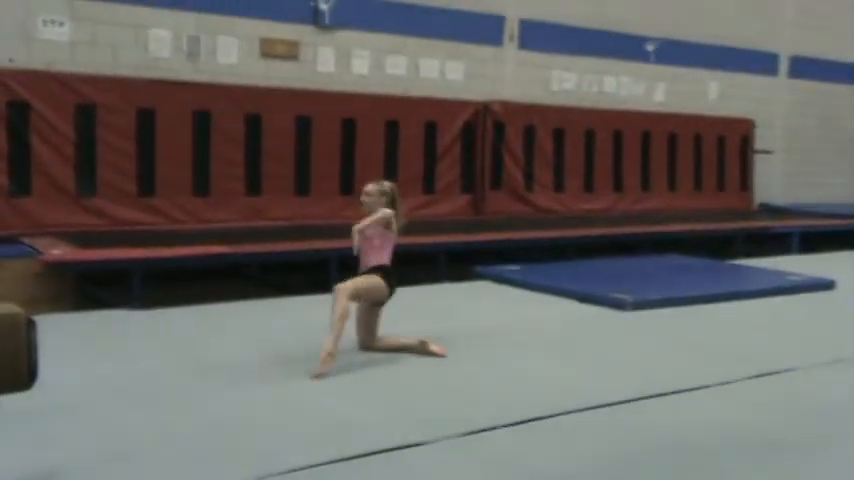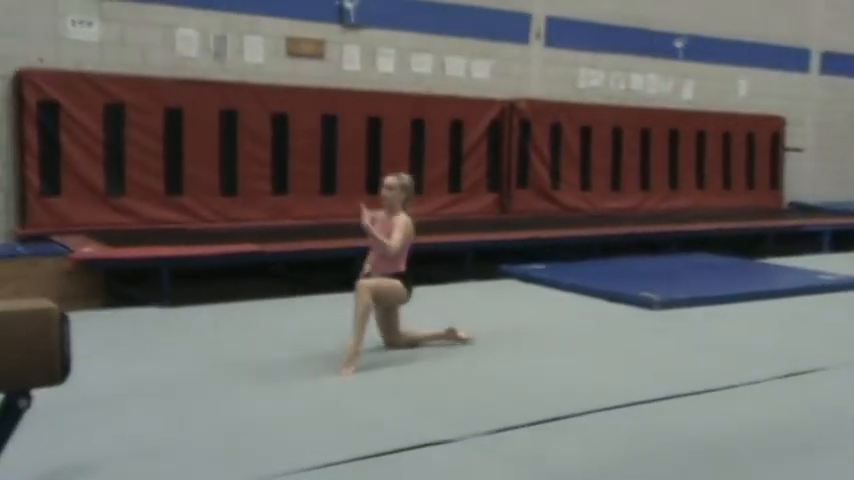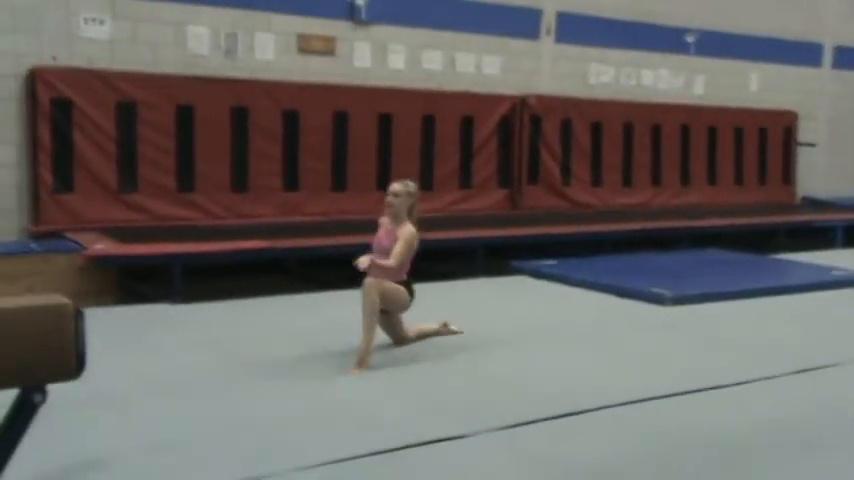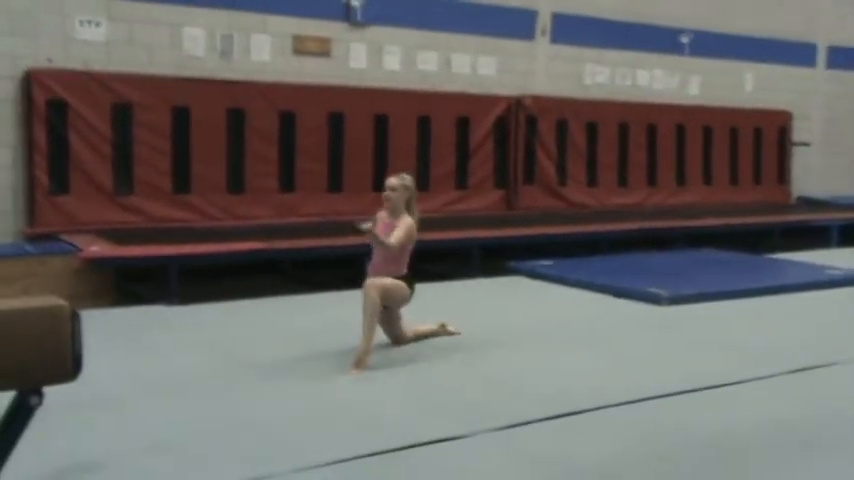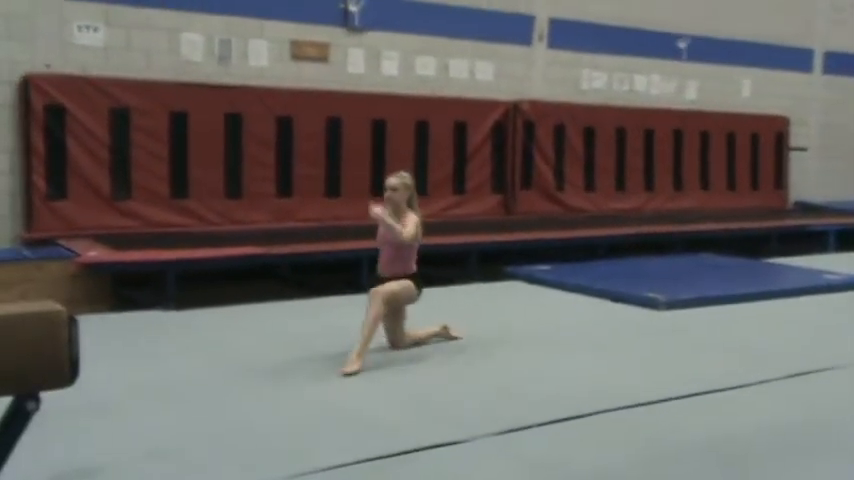
dt=0.2s
person 1, frame 1
left shoulder: (387, 217)
right shoulder: (371, 223)
left elbow: (385, 211)
left wrist: (359, 227)
left hip: (380, 277)
right hip: (372, 277)
left knee: (340, 290)
right knee: (366, 342)
left ankle: (329, 352)
right ankle: (418, 344)
person 1, frame 2
left shoulder: (403, 221)
right shoulder: (378, 216)
left elbow: (391, 250)
left wrist: (369, 228)
right wrist: (367, 267)
left hip: (398, 284)
right hip: (385, 283)
left knee: (362, 286)
right knee: (392, 340)
left ankle: (353, 353)
right ankle: (444, 334)
person 1, frame 3
left shoulder: (408, 232)
right shoulder: (383, 222)
left elbow: (393, 265)
left wrist: (371, 260)
left hip: (400, 292)
right hip: (382, 292)
left knee: (370, 284)
right knee: (400, 337)
left ankle: (364, 355)
right ankle: (439, 328)
person 1, frame 4
left shoulder: (407, 223)
right shoulder: (380, 216)
left elbow: (391, 245)
left wrist: (372, 232)
left hip: (400, 285)
right hip: (383, 286)
left knee: (371, 285)
right knee: (398, 337)
left ankle: (363, 354)
right ankle: (438, 329)
person 1, frame 5
left shoulder: (412, 220)
right shoulder: (385, 213)
left elbow: (405, 238)
left wrist: (384, 218)
left hip: (408, 282)
right hip: (386, 280)
left knee: (377, 293)
right knee: (398, 342)
left ankle: (358, 354)
right ankle: (439, 332)
